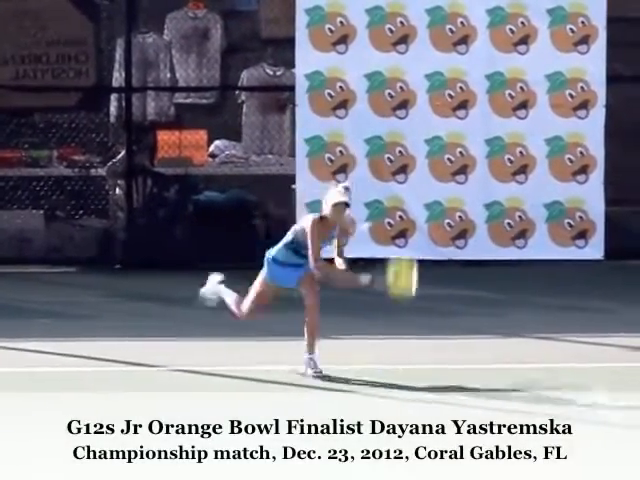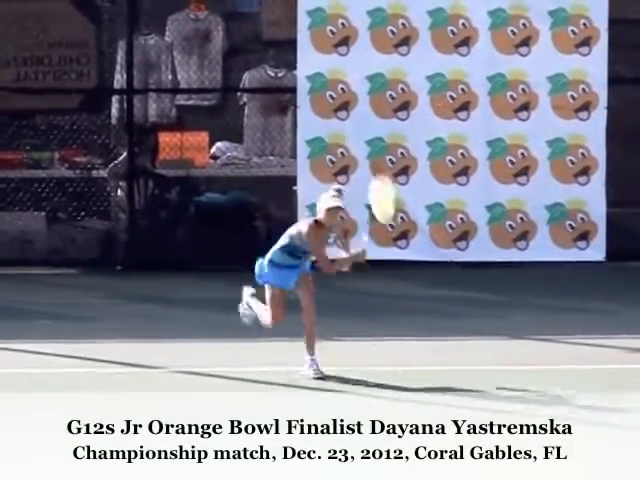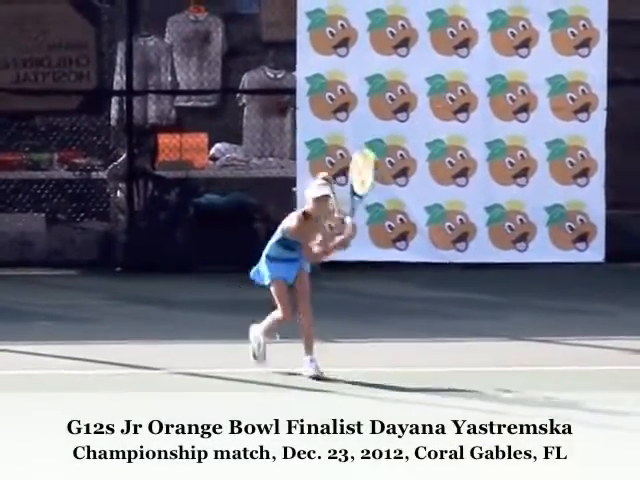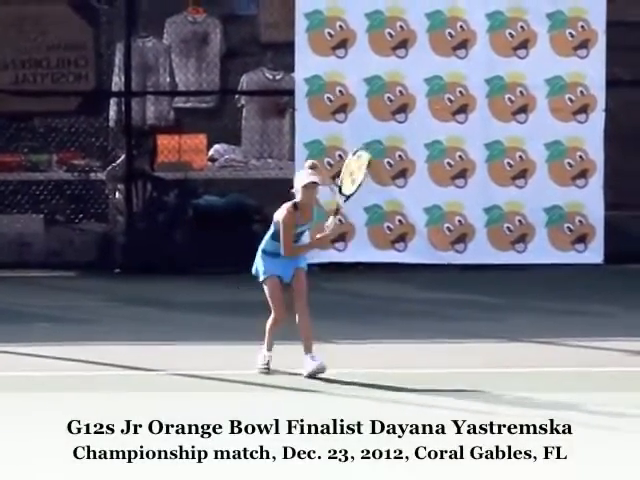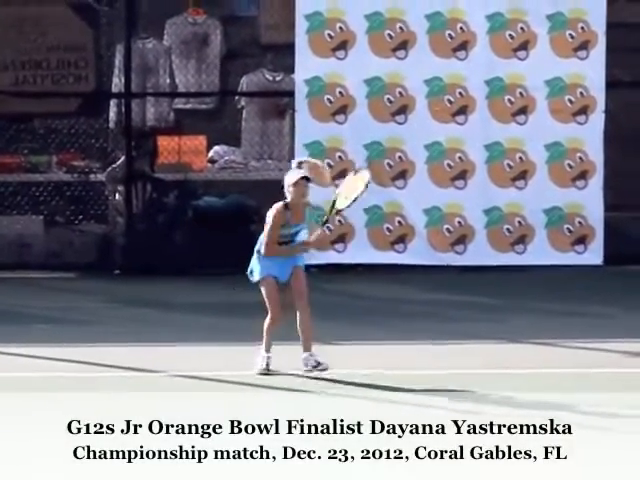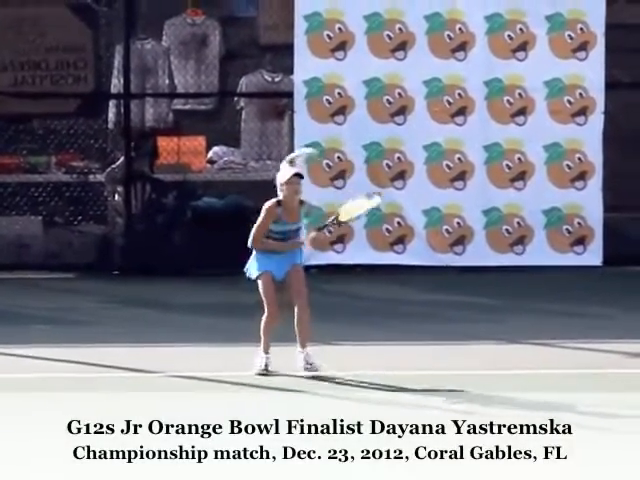
dt=0.1s
person 1, frame 1
left shoulder: (341, 224)
right shoulder: (314, 223)
right elbow: (317, 267)
left wrist: (341, 264)
right wrist: (356, 280)
left hip: (302, 264)
right hip: (281, 263)
left knee: (312, 305)
right knee: (244, 312)
left ankle: (310, 358)
right ankle: (217, 286)
person 1, frame 2
left shoulder: (328, 226)
right shoulder: (311, 229)
right elbow: (326, 267)
right wrist: (356, 257)
left hip: (300, 265)
right hip: (277, 266)
left knee: (309, 308)
right knee: (274, 321)
left ankle: (310, 360)
right ankle: (250, 298)
person 1, frame 3
left shoulder: (320, 215)
right shoulder: (298, 221)
right elbow: (313, 255)
left wrist: (329, 241)
right wrist: (343, 239)
left hip: (297, 261)
right hip: (275, 262)
left knee: (305, 308)
right knee: (286, 314)
left ankle: (309, 359)
right ankle: (260, 333)
person 1, frame 4
left shoulder: (313, 206)
right shoulder: (288, 212)
right elbow: (287, 250)
right wrist: (319, 240)
left hip: (295, 258)
right hip: (272, 258)
left knee: (302, 306)
right knee: (279, 313)
left ankle: (309, 358)
right ankle: (266, 353)
person 1, frame 5
left shoulder: (305, 206)
right shoulder: (279, 212)
right elbow: (268, 250)
left wrist: (304, 243)
right wrist: (303, 246)
left hip: (291, 256)
right hip: (268, 259)
left knee: (302, 303)
right knee: (275, 314)
left ankle: (308, 355)
right ankle: (266, 355)
person 1, frame 6
left shoulder: (303, 206)
right shoulder: (272, 208)
right elbow: (254, 242)
left wrist: (298, 243)
right wrist: (288, 246)
left hip: (290, 256)
right hip: (265, 258)
left knee: (302, 301)
right knee: (271, 309)
left ankle: (304, 353)
right ankle: (264, 356)
